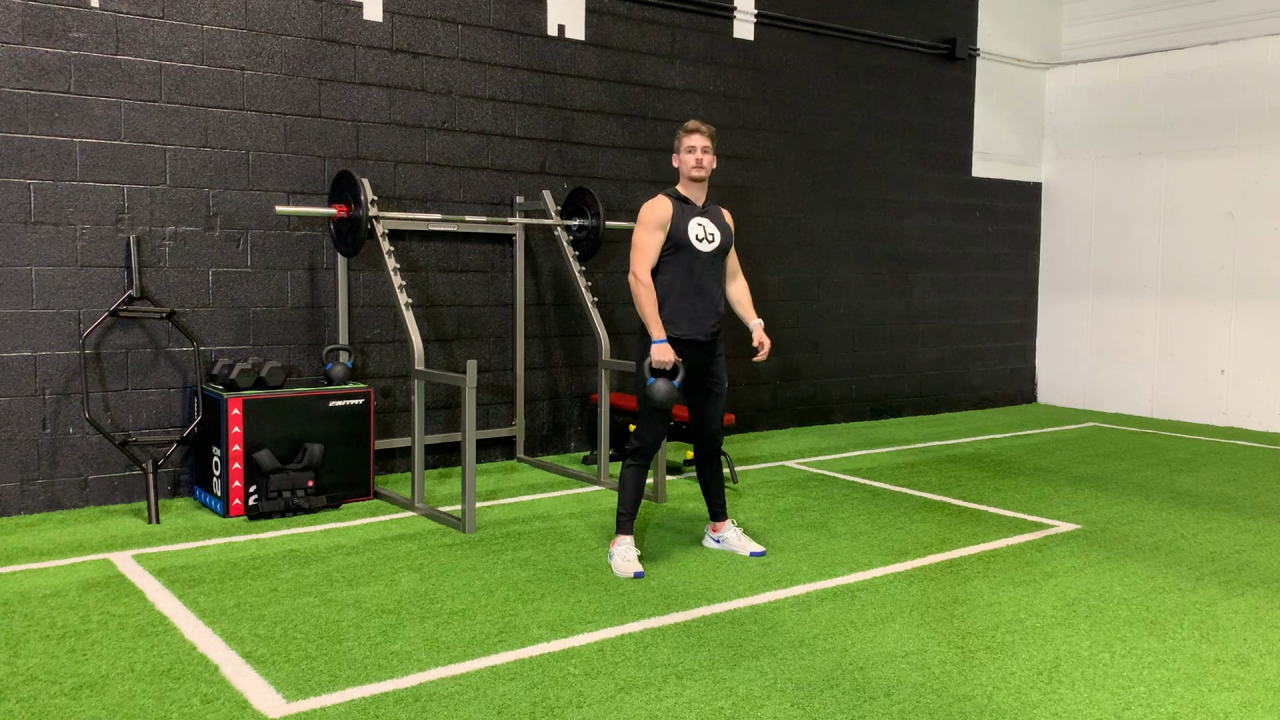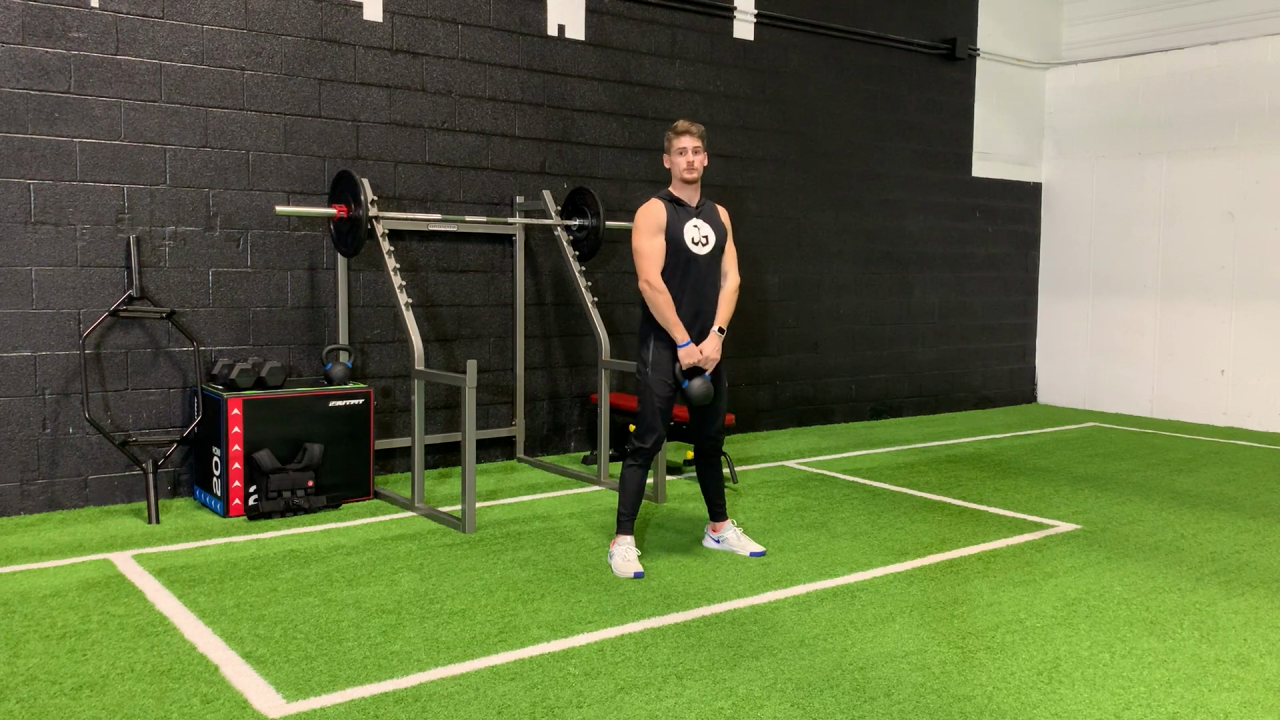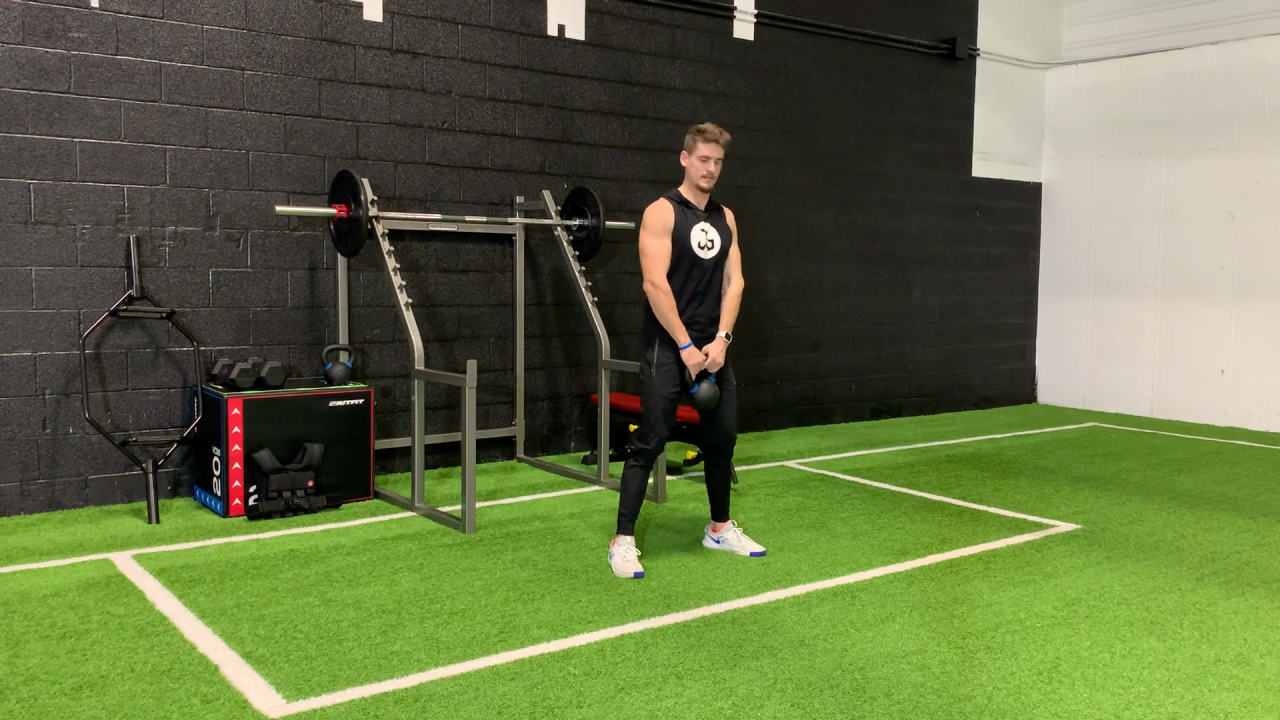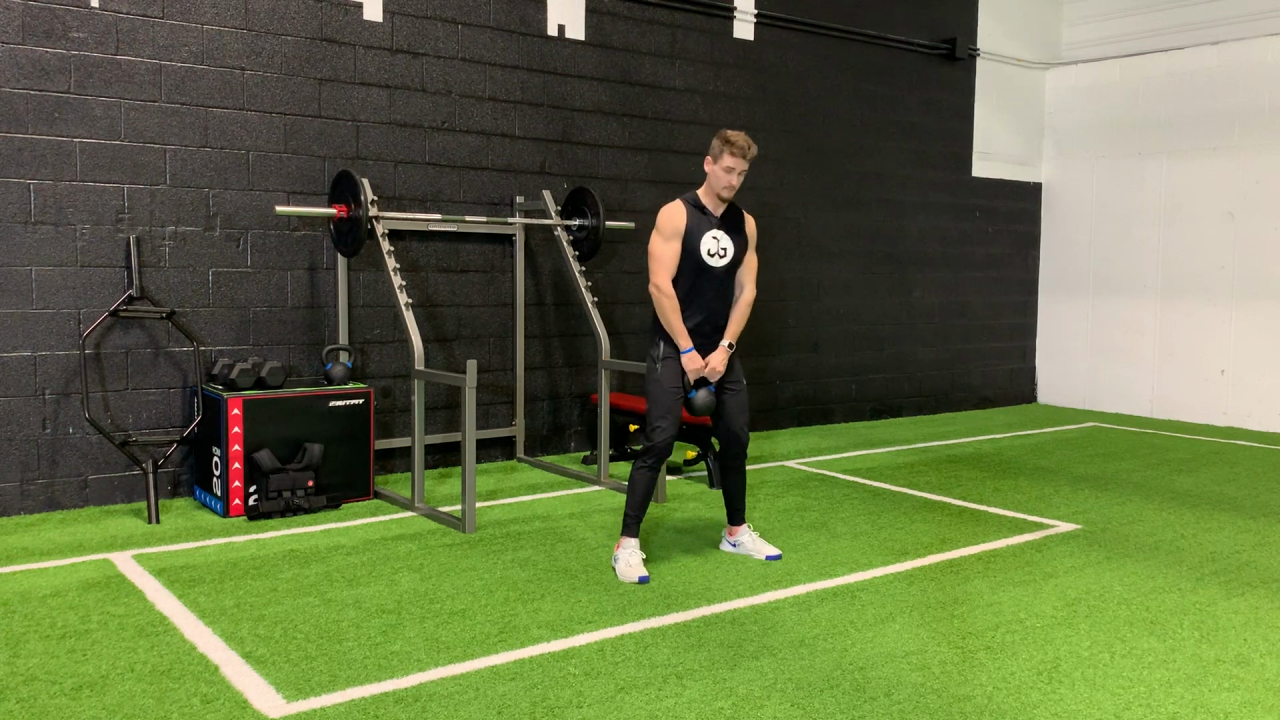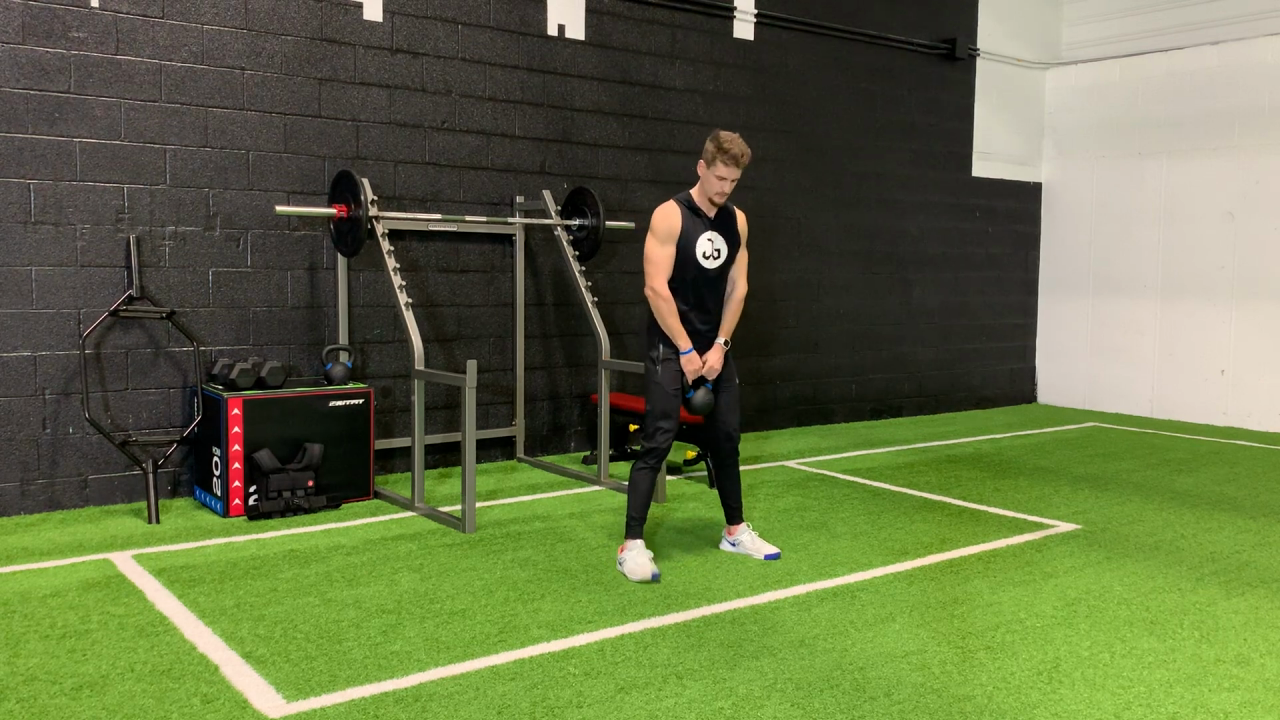
dt=1s
person 1, frame 1
left shoulder: (722, 217)
right shoulder: (659, 208)
left elbow: (732, 277)
right elbow: (639, 274)
left wrist: (754, 323)
right wrist: (657, 339)
left hip: (709, 347)
right hip: (667, 345)
left knee: (710, 440)
right knee: (646, 442)
left ankle: (719, 528)
right ankle: (623, 540)
person 1, frame 2
left shoulder: (719, 215)
right shoulder: (654, 212)
left elbow: (730, 278)
right elbow: (650, 282)
left wrist: (715, 335)
right wrist: (683, 342)
left hip: (708, 346)
right hip: (664, 346)
left knee: (710, 440)
right knee: (646, 442)
left ankle: (719, 527)
right ankle: (623, 541)
person 1, frame 3
left shoulder: (726, 217)
right shoulder: (661, 212)
left elbow: (734, 281)
right elbow: (654, 283)
left wrist: (721, 339)
right wrist: (685, 345)
left hip: (712, 347)
right hip: (668, 346)
left knee: (722, 438)
right knee: (651, 443)
left ankle: (720, 528)
right ankle: (623, 540)
person 1, frame 4
left shoulder: (746, 224)
right shoulder: (676, 214)
left elbow: (746, 290)
right elbow: (660, 285)
left wrist: (725, 348)
right wrist: (686, 350)
left hip: (720, 348)
right hip: (673, 346)
left knee: (735, 440)
right knee: (659, 440)
left ankle: (736, 531)
right ankle: (628, 543)
person 1, frame 5
left shoulder: (737, 221)
right shoulder: (670, 216)
left elbow: (737, 288)
right elbow: (656, 288)
left wrist: (719, 347)
right wrist: (685, 351)
left hip: (714, 347)
right hip: (670, 346)
left knee: (726, 439)
right knee: (658, 441)
left ankle: (735, 531)
right ankle: (632, 545)
